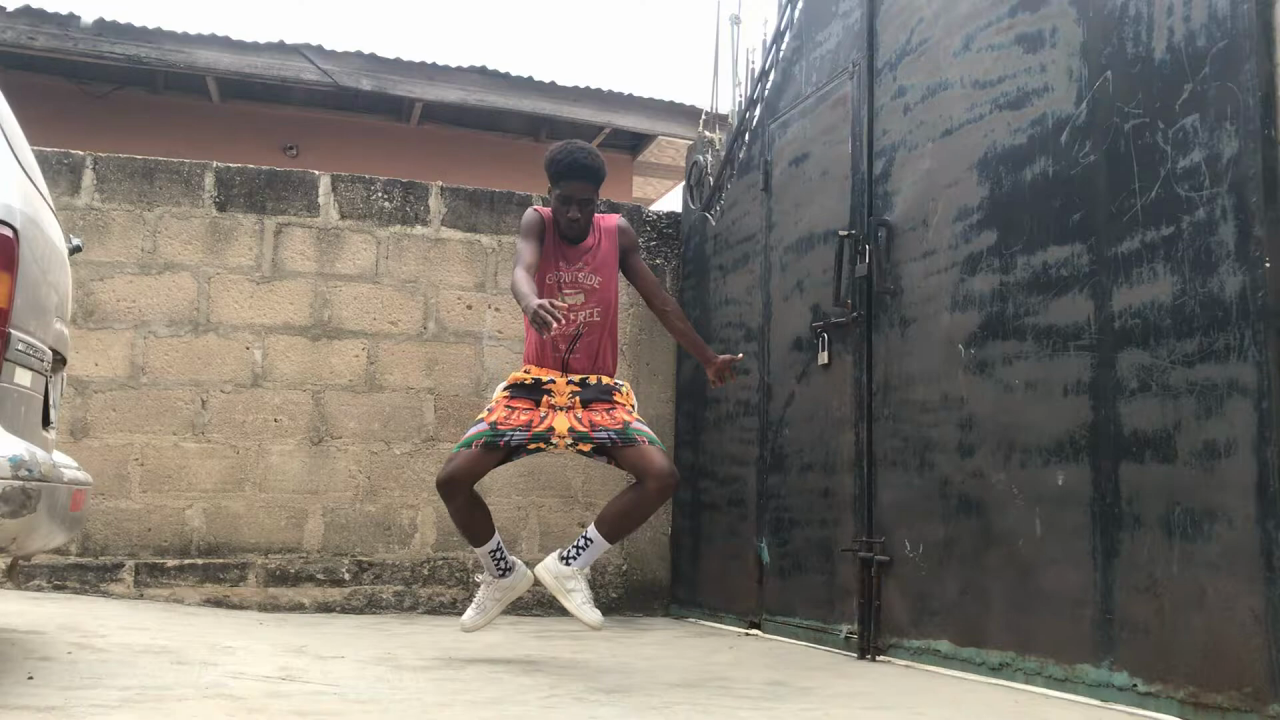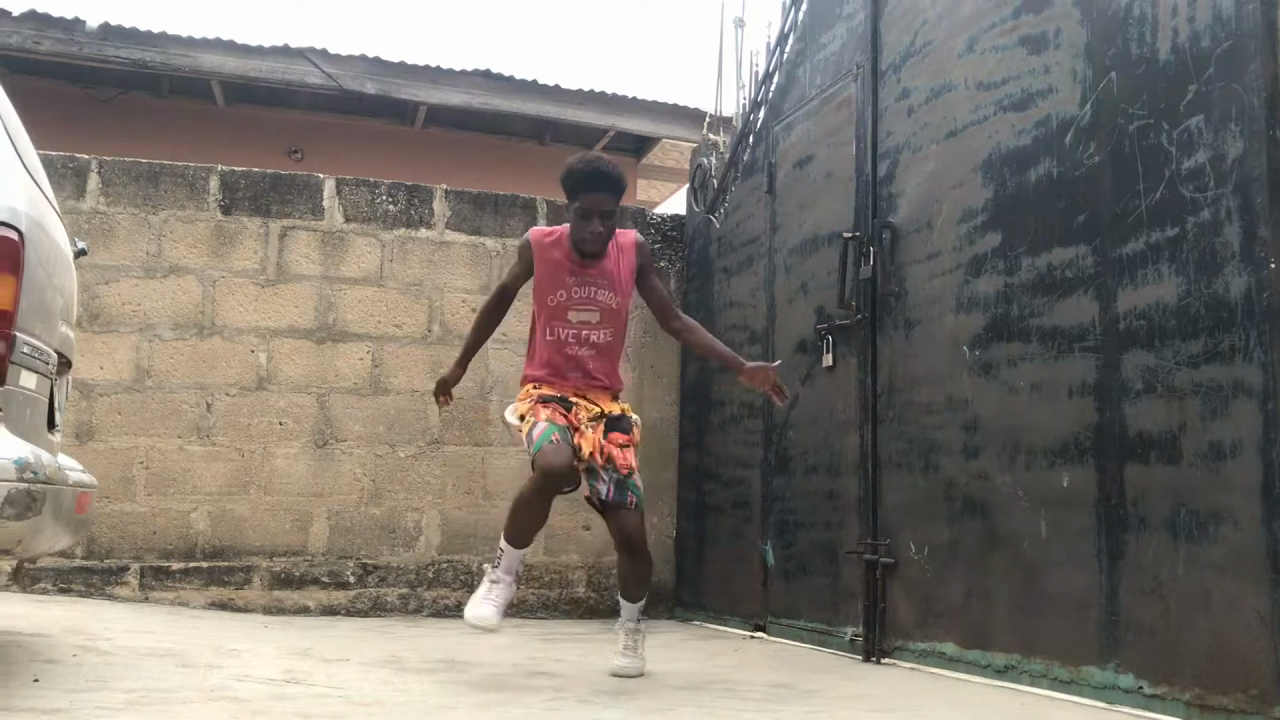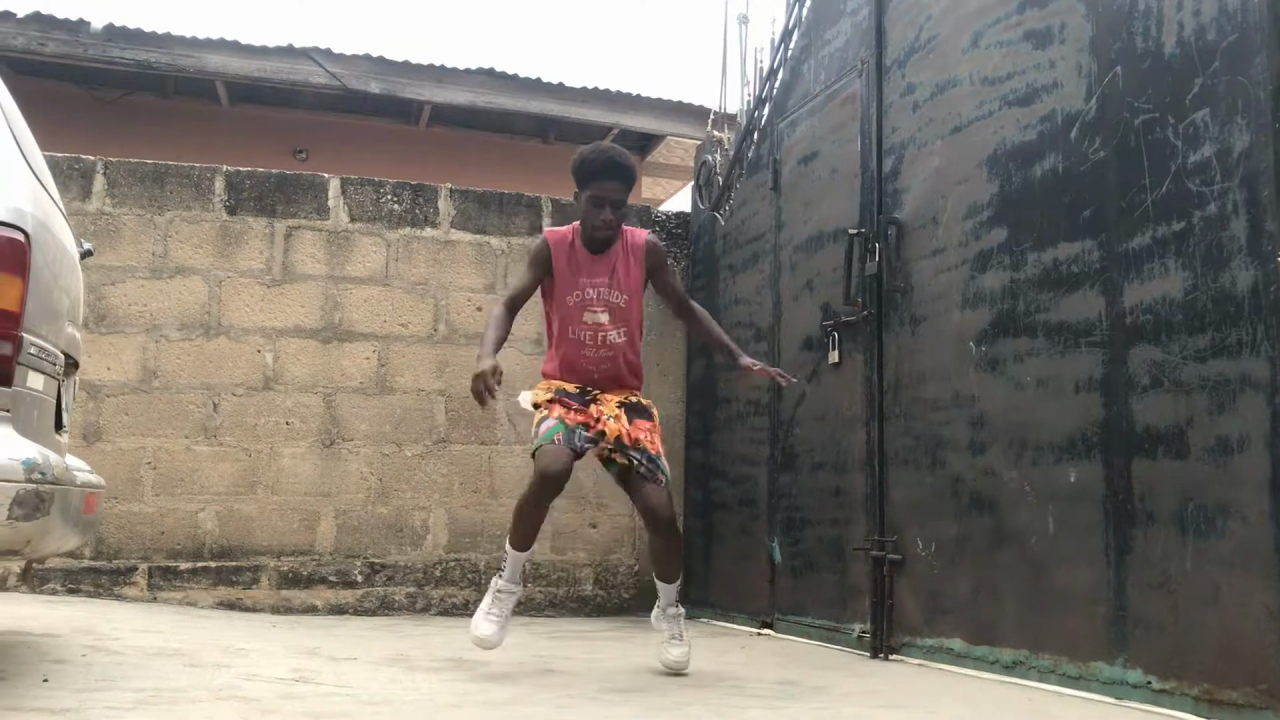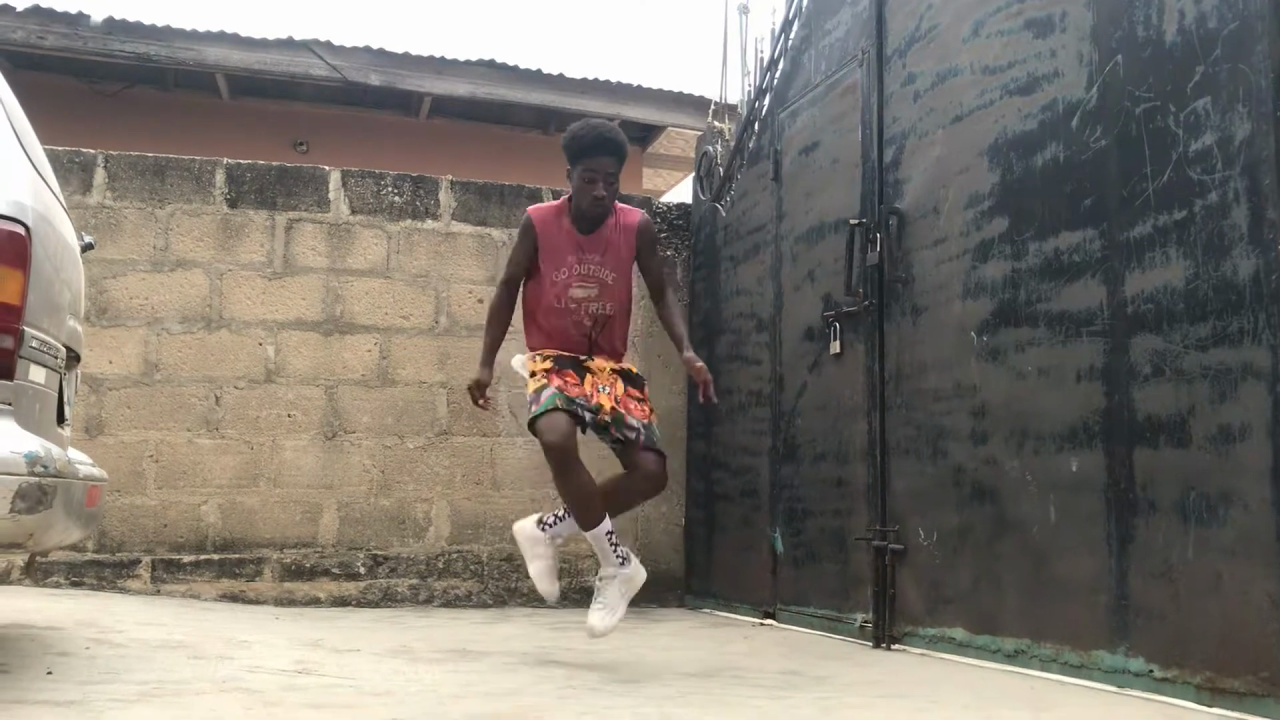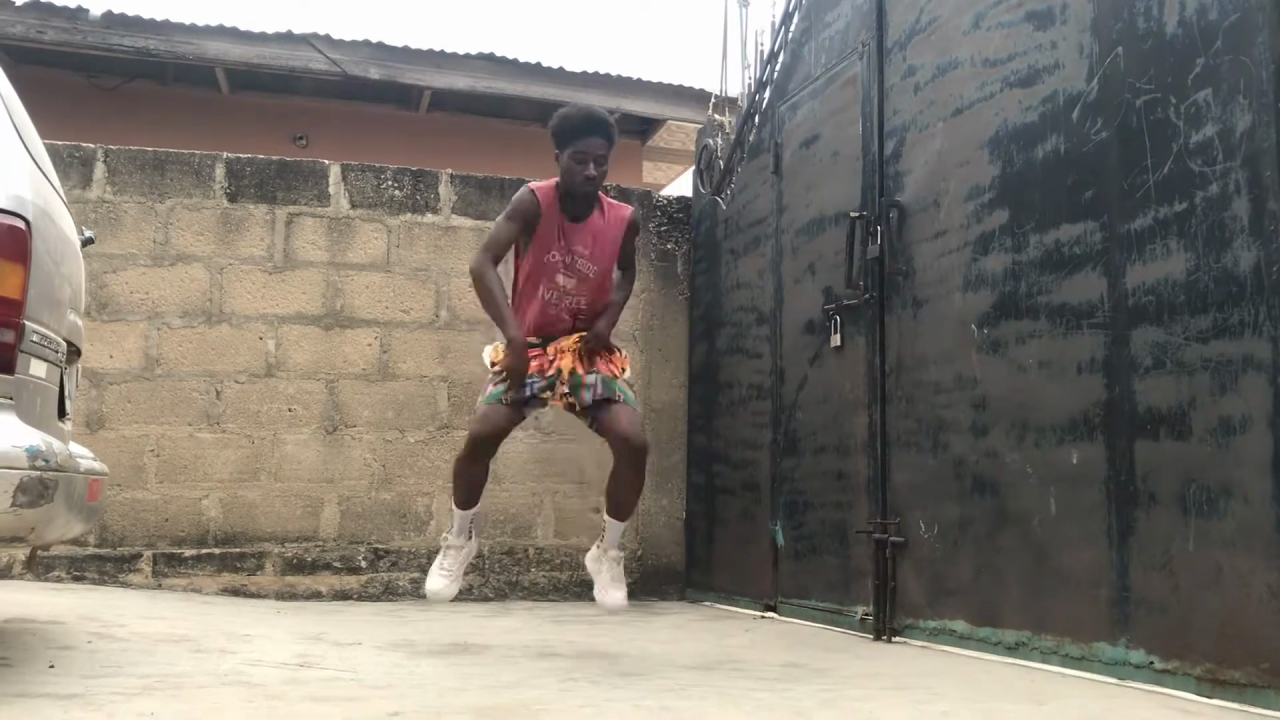
dt=0.4s
person 1, frame 1
left shoulder: (619, 233)
right shoulder: (538, 223)
left elbow: (657, 298)
right elbow: (520, 274)
left wrist: (707, 357)
right wrist: (532, 305)
left hip: (597, 387)
right hip: (537, 379)
left knee: (661, 475)
right knee: (454, 478)
left ankle: (571, 564)
right ankle: (503, 572)
person 1, frame 2
left shoulder: (635, 250)
right shoulder: (537, 246)
left elbow: (671, 318)
right elbow: (500, 299)
left wrist: (741, 366)
right wrist: (459, 365)
left hip: (606, 405)
right hip: (548, 396)
left knee: (631, 536)
right knee: (552, 466)
left ankle: (631, 627)
right ankle: (502, 571)
person 1, frame 3
left shoulder: (644, 247)
right shoulder: (551, 246)
left elbow: (684, 306)
right elbow: (508, 306)
left wrist: (741, 357)
right wrist: (487, 357)
left hip: (625, 399)
right hip: (564, 391)
left knee: (660, 512)
right knee: (550, 471)
left ankle: (669, 611)
right ankle: (508, 580)
person 1, frame 4
left shoulder: (640, 227)
right shoulder: (538, 223)
left elbow: (661, 293)
right elbow: (507, 291)
left wrist: (687, 351)
right wrist: (484, 363)
left hip: (611, 368)
right hip: (554, 362)
left knee: (651, 473)
right knee: (560, 442)
left ankle: (547, 528)
right ankle: (614, 555)
person 1, frame 5
left shoulder: (624, 218)
right shoulder: (532, 202)
right elbow: (481, 265)
left wrist: (605, 324)
right wrist: (510, 334)
left hip: (588, 354)
right hip: (529, 350)
left knee: (635, 444)
right knee: (480, 440)
left ankle: (609, 547)
right ankle: (461, 535)
